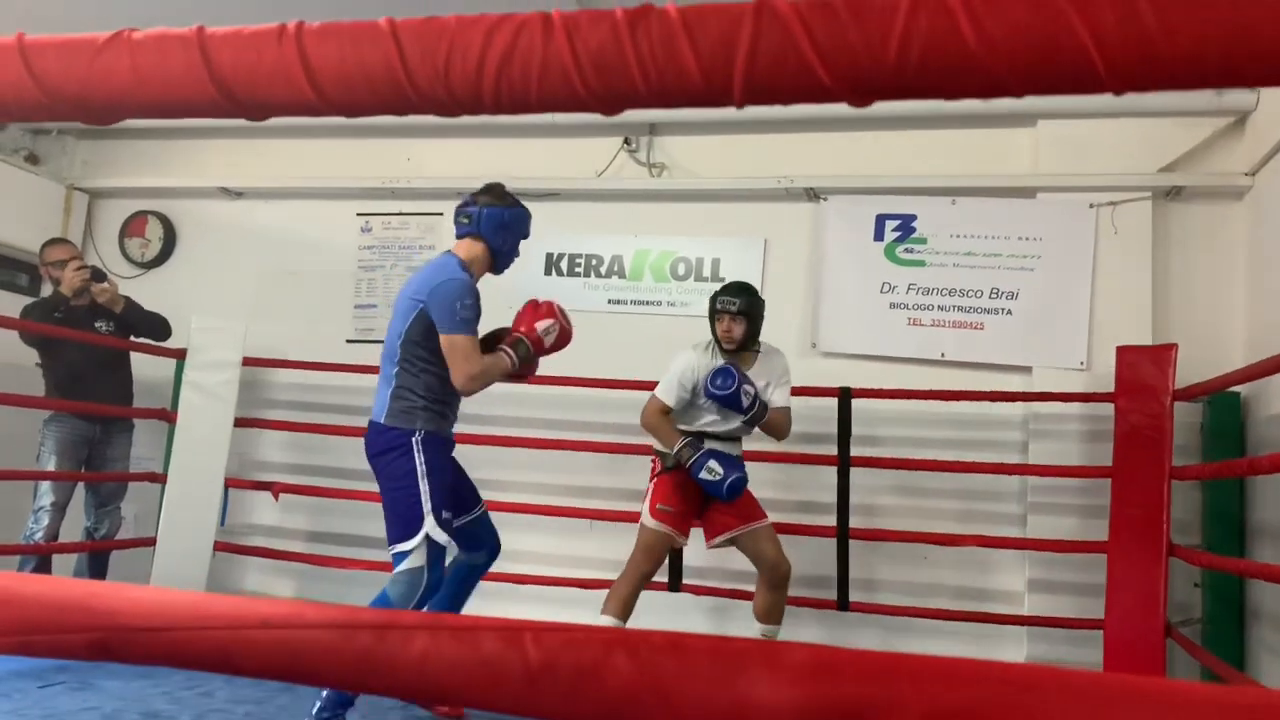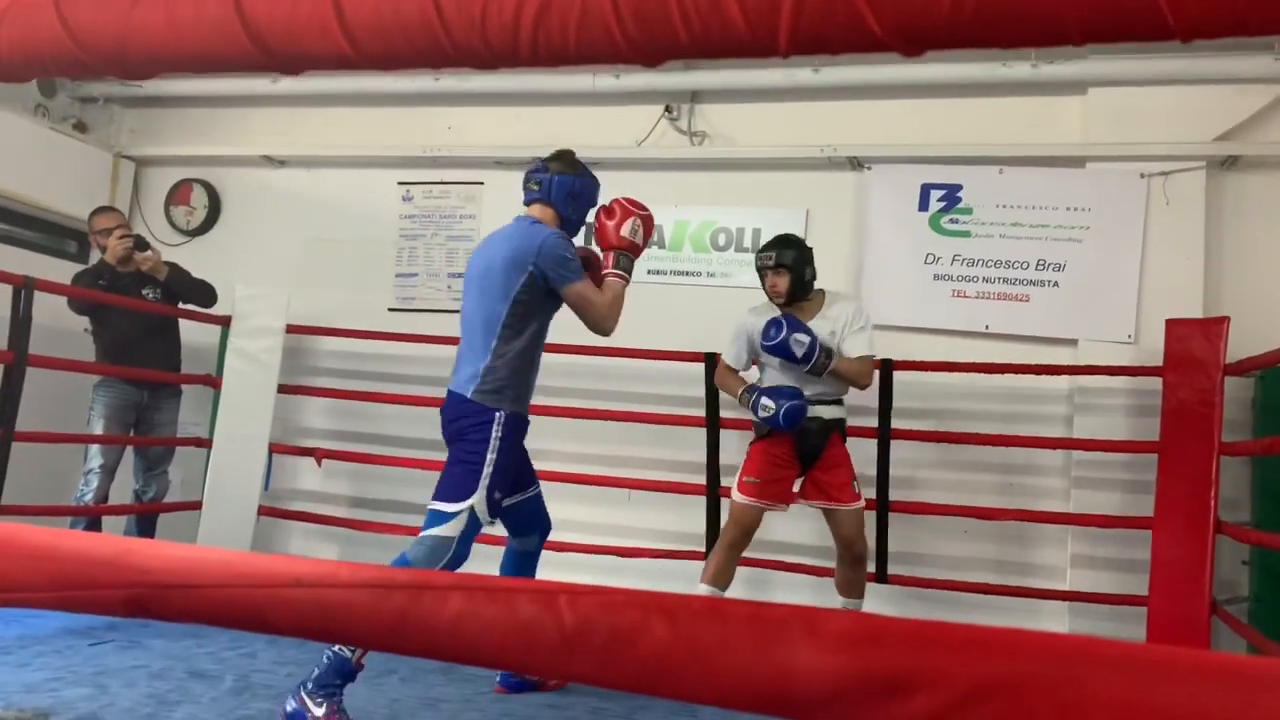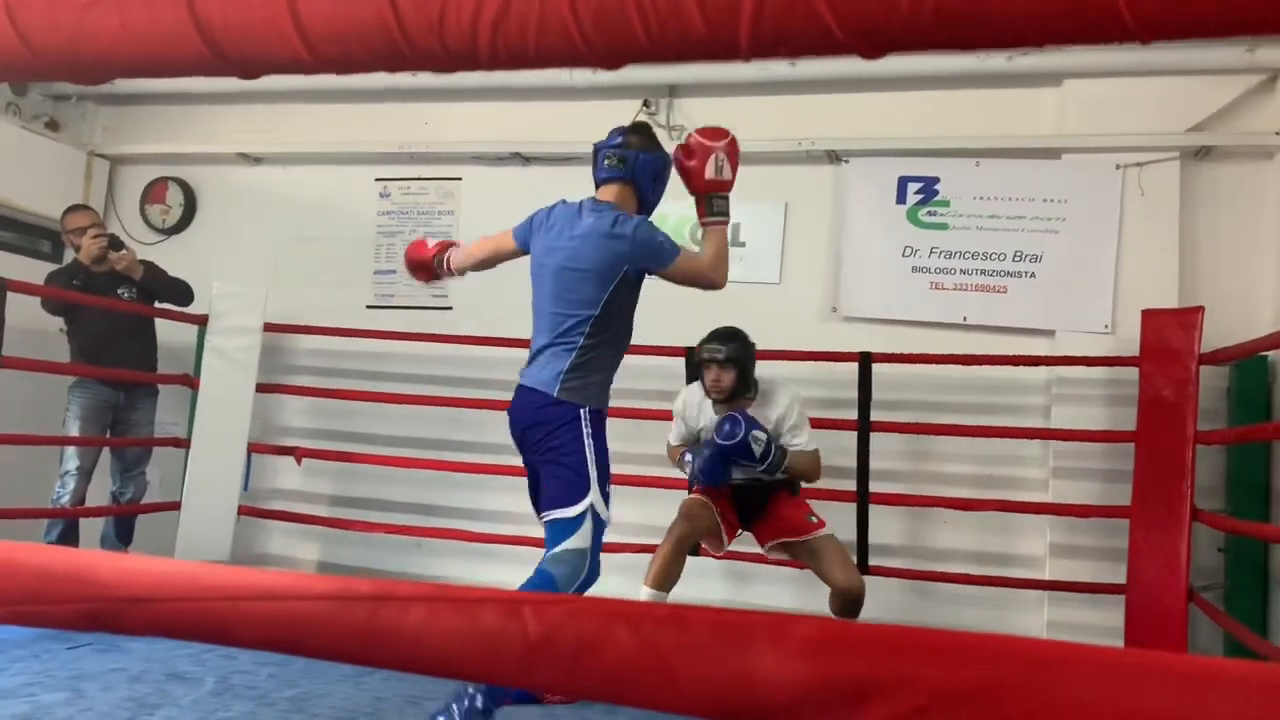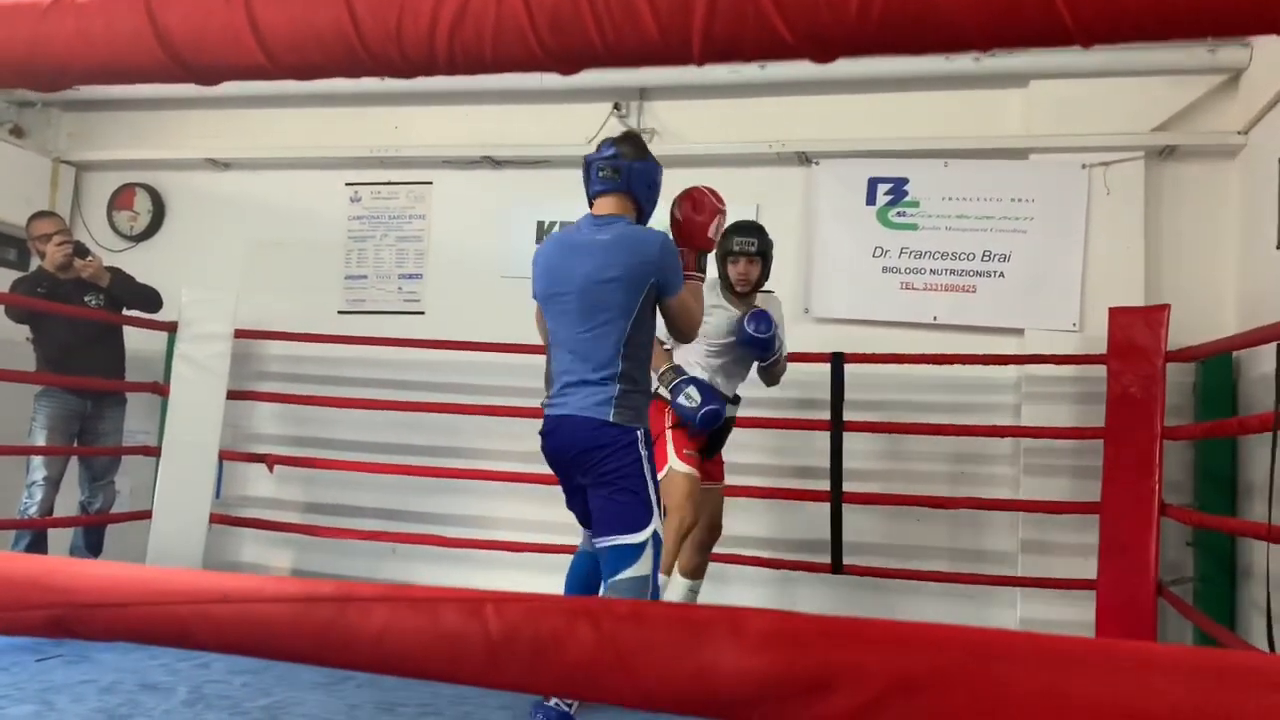
dt=1s
person 1, frame 1
left shoulder: (440, 274)
right shoulder: (455, 284)
right elbow: (466, 379)
left wrist: (495, 350)
right wrist: (520, 350)
left hip: (418, 438)
right hip: (408, 438)
left knee: (480, 544)
right knee: (416, 577)
person 1, frame 2
left shoulder: (499, 241)
right shoulder: (549, 243)
right elbow: (602, 322)
left wrist: (580, 271)
right wrist: (621, 259)
left hip: (482, 407)
right hip: (488, 413)
left knee: (531, 530)
right knee: (441, 547)
person 1, frame 3
left shoulder: (549, 220)
right shoulder: (631, 234)
left elbow: (477, 256)
right elbow: (712, 274)
left wrist: (443, 259)
right wrist: (716, 203)
left hip: (533, 402)
right hip: (569, 411)
left knee: (572, 546)
right knee: (572, 562)
person 1, frame 4
left shoulder: (550, 249)
right shoulder: (653, 247)
right elbow: (687, 328)
right wrist: (694, 258)
left hip: (558, 426)
right hip: (614, 431)
left knee: (602, 541)
right knee: (631, 584)
person 2, frame 1
left shoulder: (774, 362)
right shoulder: (695, 359)
left elbow: (781, 430)
right elbow: (651, 416)
left wrist: (750, 405)
right wrist: (694, 456)
left hip: (724, 470)
right hip: (678, 465)
left knee: (777, 567)
right knee: (644, 562)
person 2, frame 2
left shoulder: (847, 310)
right shoulder: (758, 320)
left elbow: (864, 376)
right elbow: (723, 373)
left wrist: (816, 355)
right wrist: (752, 396)
left hip: (826, 434)
right hip: (775, 431)
left knee: (853, 544)
right knee: (737, 530)
person 2, frame 3
left shoulder: (781, 401)
right shoulder: (690, 399)
left elbow: (812, 469)
right elbow: (676, 448)
left wrist: (770, 454)
right wrist: (693, 461)
left hip: (776, 492)
right hip: (722, 489)
left knee: (850, 586)
right knee: (685, 526)
person 2, frame 4
left shoulder: (769, 308)
right shoulder: (699, 299)
left elbow: (772, 379)
right elbow: (655, 345)
left wrist: (770, 353)
right wrist: (676, 381)
left hip: (711, 426)
right hip: (676, 414)
left knee: (709, 529)
right knee: (685, 513)
left ankle: (682, 609)
person 3, frame 1
left shoulder: (116, 305)
right shoulder: (40, 311)
left elbow: (161, 330)
right elbow: (30, 336)
left wrist: (120, 305)
right wrist: (64, 294)
left hip: (115, 425)
right hip: (66, 422)
left knee: (105, 521)
right knee: (47, 514)
person 3, frame 2
left shoulder: (165, 271)
right shoulder: (91, 279)
left elbow: (208, 297)
right elbow: (78, 305)
left wrist: (162, 273)
right wrist: (108, 262)
left hip: (163, 391)
right hip: (115, 387)
left knee: (153, 483)
right knee: (97, 476)
person 3, frame 3
left shoulder: (141, 270)
right shoulder: (65, 278)
left elbow: (184, 295)
right elbow: (51, 305)
left wrist: (138, 273)
right wrist: (83, 262)
left hip: (139, 391)
right hip: (91, 389)
left knee: (131, 483)
right knee: (74, 476)
left ankle: (114, 555)
person 3, frame 4
left shoulder: (108, 276)
right shoulder: (31, 285)
left elbow: (153, 302)
right elbow: (15, 313)
left wrist: (105, 280)
right wrist: (47, 269)
left hip: (107, 401)
right hip: (57, 398)
left knee: (99, 493)
right knee: (41, 487)
